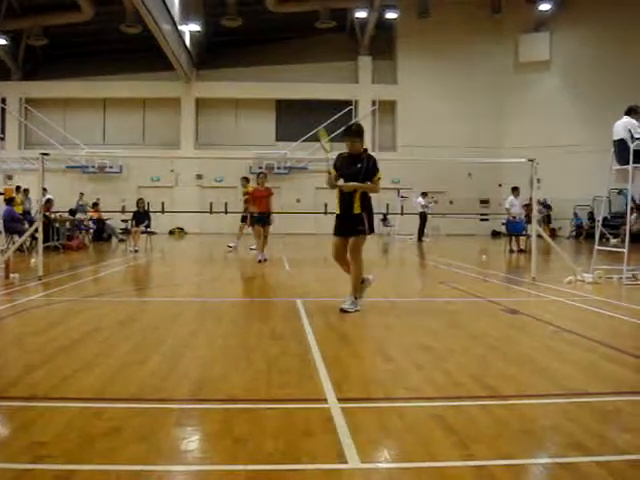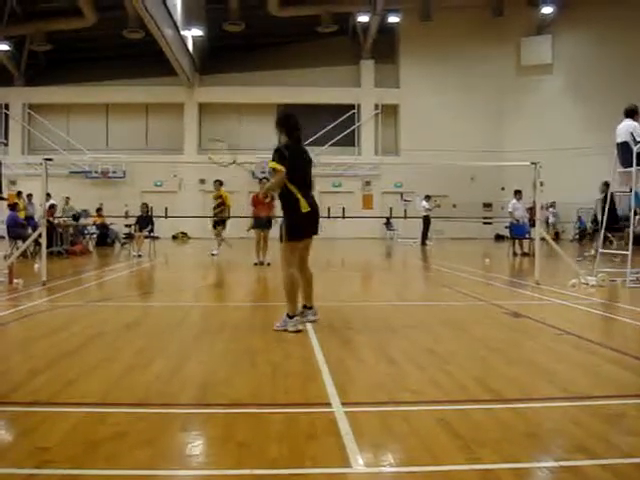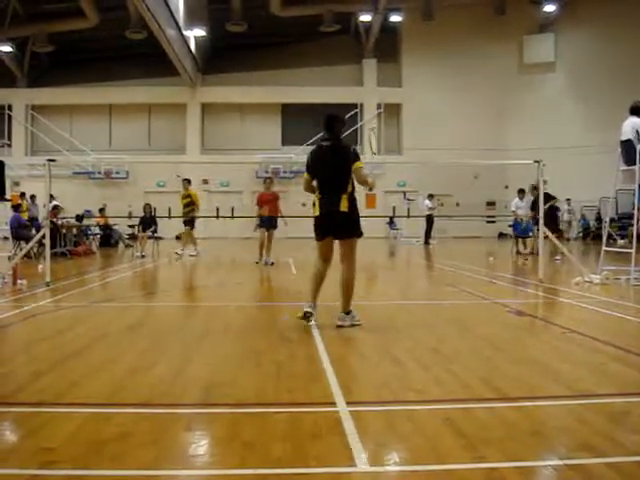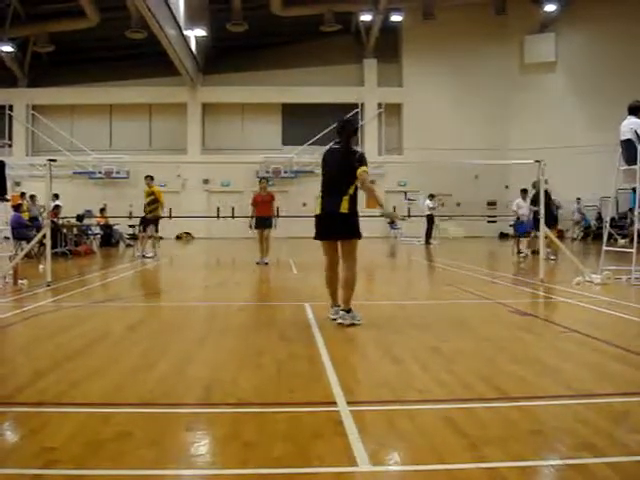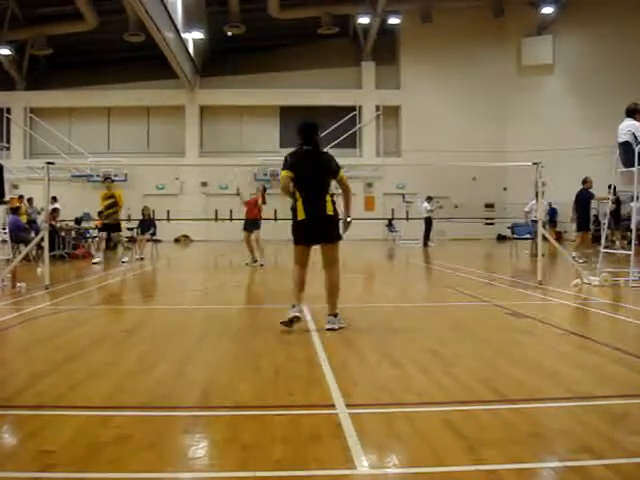
dt=1s
person 1, frame 1
left shoulder: (369, 160)
right shoulder: (340, 158)
left elbow: (376, 188)
right elbow: (332, 181)
left wrist: (356, 185)
right wrist: (331, 182)
left hip: (360, 211)
right hip: (342, 211)
left knee: (354, 253)
right knee: (338, 255)
left ankle: (354, 298)
right ankle: (363, 280)
person 1, frame 2
left shoulder: (281, 150)
right shoulder: (302, 151)
left elbow: (279, 179)
left wrist: (267, 188)
left hip: (295, 211)
right hip: (309, 209)
left knee: (289, 263)
right knee: (301, 262)
left ankle: (292, 317)
right ankle: (308, 309)
person 1, frame 3
left shoulder: (315, 153)
right shoulder: (348, 151)
left elbow: (307, 186)
right elbow: (361, 178)
right wrist: (370, 184)
left hip: (322, 212)
right hip: (345, 209)
left knee: (322, 260)
right knee: (348, 262)
left ankle: (311, 305)
right ankle: (346, 314)
person 1, frame 4
left shoulder: (327, 154)
right shoulder: (356, 156)
right elbow: (364, 183)
right wrist: (382, 207)
left hip: (324, 210)
right hip: (344, 211)
left knee: (331, 261)
right knee: (348, 262)
left ankle: (335, 307)
right ankle: (346, 311)
person 1, frame 5
left shoulder: (292, 158)
right shoulder: (327, 158)
left elbow: (284, 186)
right elbow: (346, 187)
left wrist: (295, 197)
right wrist: (347, 214)
left hip: (303, 215)
right hip: (327, 213)
left knee: (300, 265)
right knee: (331, 266)
left ankle: (296, 308)
right ankle: (332, 316)
